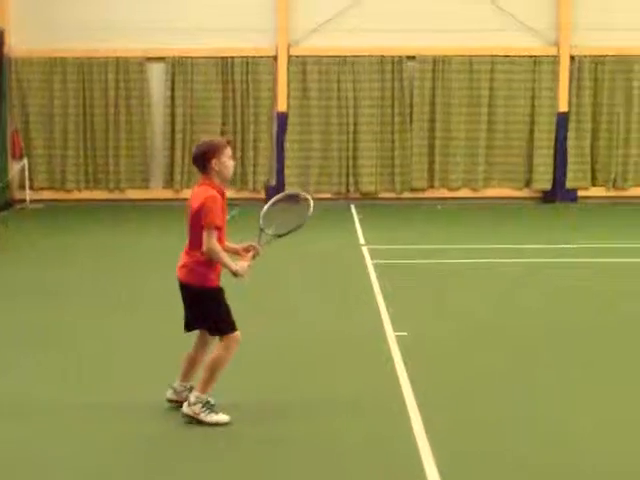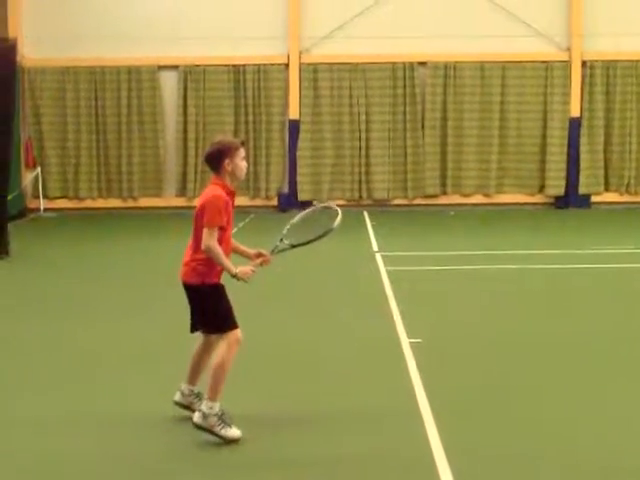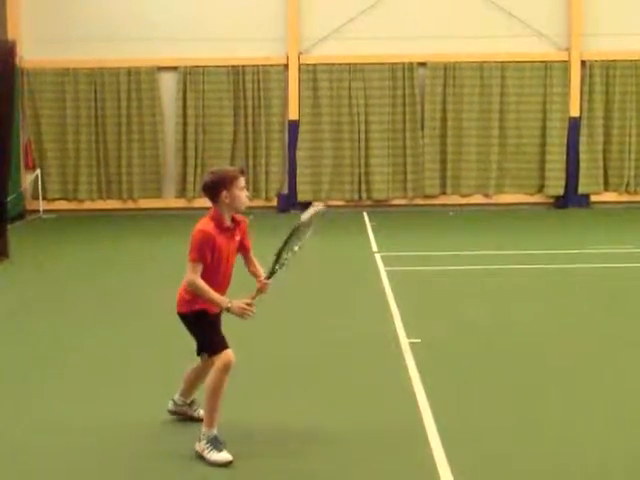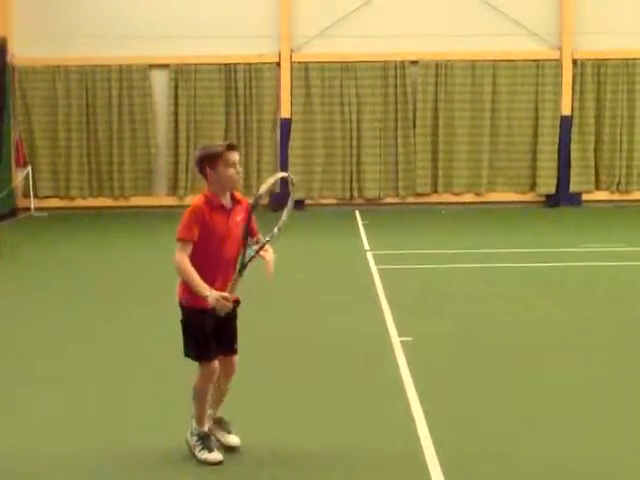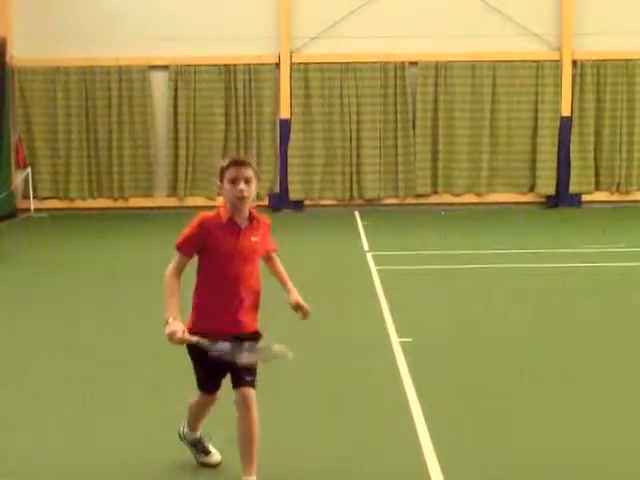
dt=1s
person 1, frame 1
left shoulder: (202, 193)
right shoulder: (211, 198)
right elbow: (209, 246)
left wrist: (236, 249)
right wrist: (234, 267)
left hip: (191, 275)
right hip: (202, 278)
left knee: (207, 334)
right knee: (230, 337)
left ankle: (180, 389)
right ankle: (196, 402)
person 1, frame 2
left shoulder: (220, 194)
right shoulder: (217, 197)
right elbow: (209, 244)
left wrist: (249, 253)
right wrist: (235, 270)
left hip: (198, 275)
right hip: (203, 276)
left knee: (212, 337)
right knee: (232, 337)
left ankle: (188, 392)
right ankle: (209, 412)
person 1, frame 3
left shoulder: (239, 224)
right shoulder: (205, 232)
left elbow: (249, 258)
right elbow: (192, 280)
left wrist: (261, 277)
right wrist: (229, 304)
left hip: (213, 304)
right hip: (194, 305)
left knee: (210, 358)
right knee: (225, 360)
left ankle: (181, 401)
right ankle: (207, 438)
person 1, frame 4
left shoulder: (242, 205)
right shoulder: (197, 209)
left elbow: (256, 238)
right elbow: (180, 258)
left wrist: (266, 252)
right wrist: (207, 294)
left hip: (226, 298)
right hip: (197, 302)
left knee: (229, 362)
right knee: (208, 367)
left ankle: (214, 417)
right ankle: (198, 432)
person 1, frame 5
left shoulder: (262, 225)
right shoulder: (205, 225)
left elbow: (270, 257)
right elbow: (174, 270)
left wrist: (291, 291)
right wrist: (173, 318)
left hip: (244, 328)
right hip: (206, 328)
left knee: (246, 397)
right knee: (208, 394)
right ankle: (191, 433)
